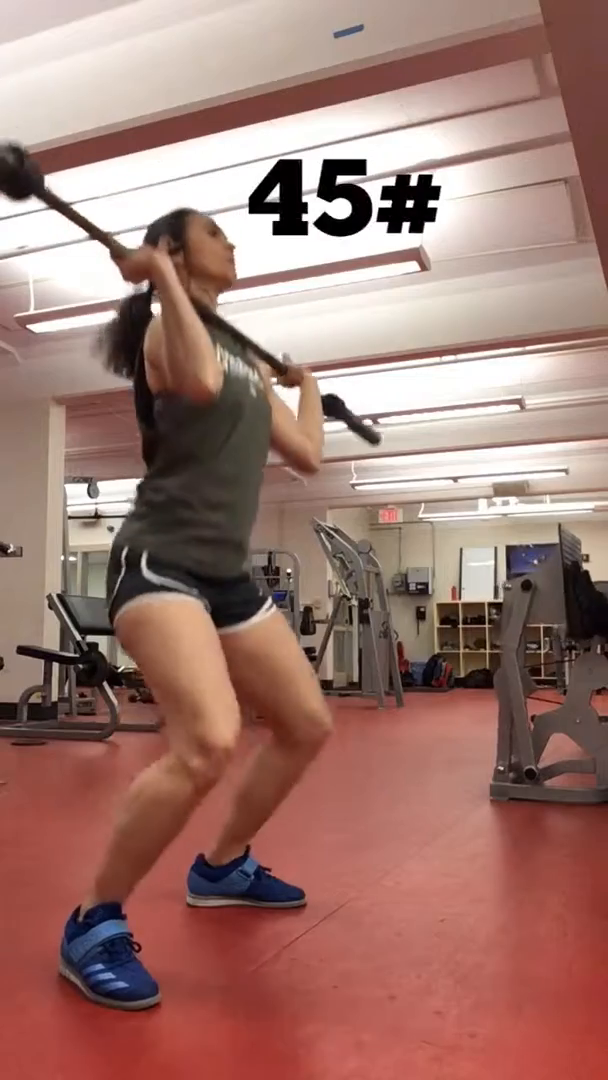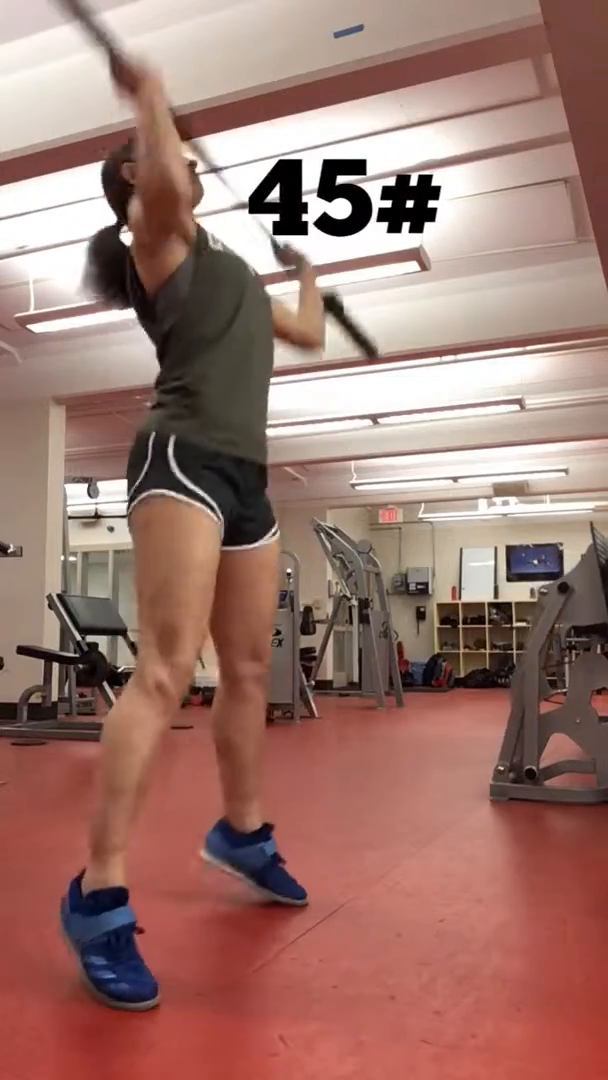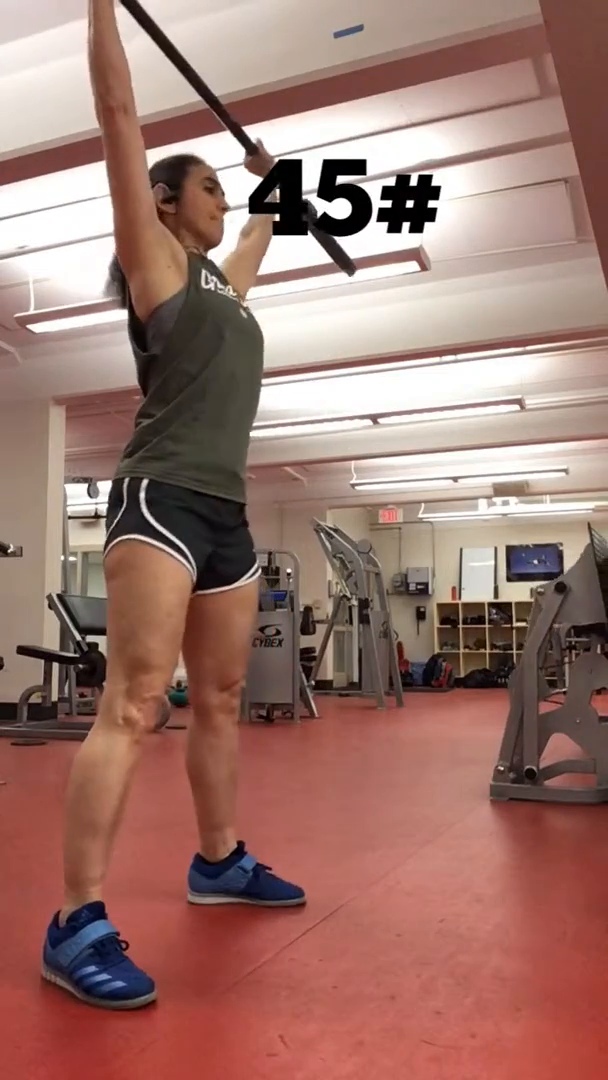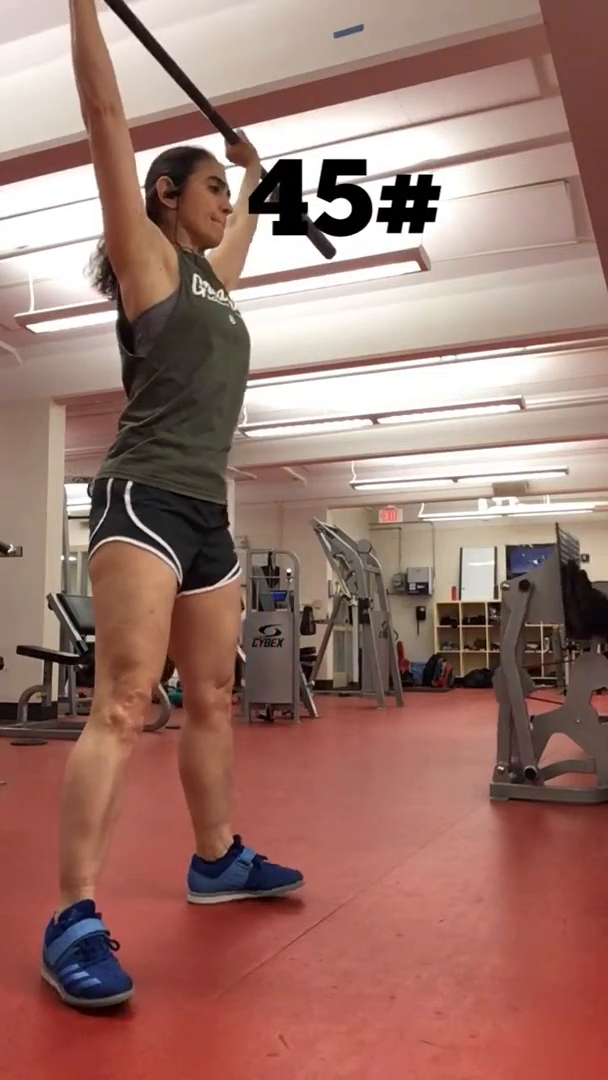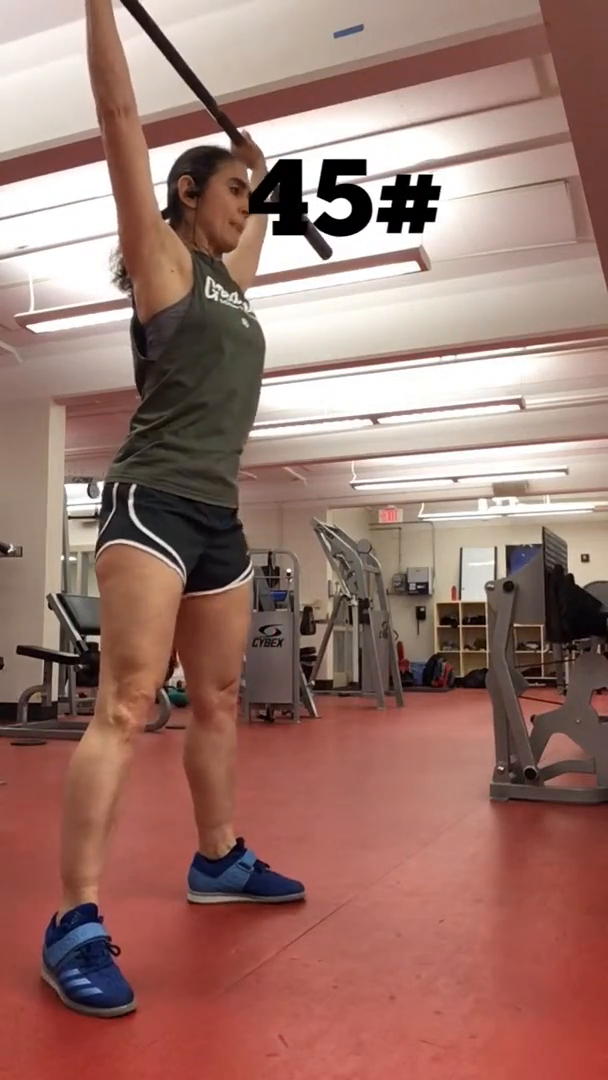
dt=0.5s
person 1, frame 1
left shoulder: (247, 364)
right shoulder: (168, 332)
left elbow: (307, 453)
right elbow: (199, 384)
left wrist: (306, 386)
right wrist: (163, 280)
left hip: (226, 576)
right hip: (160, 566)
left knee: (307, 726)
right knee: (207, 743)
left ankle: (222, 865)
right ankle: (93, 923)
person 1, frame 2
left shoulder: (223, 262)
right shoulder: (159, 228)
left elbow: (303, 334)
right elbow: (166, 174)
left wrist: (307, 276)
right wrist: (148, 94)
left hip: (244, 476)
right hip: (184, 458)
left knee: (249, 673)
right knee: (166, 671)
left ankle: (242, 834)
right ankle: (97, 899)
person 1, frame 3
left shoulder: (221, 284)
right shoulder: (156, 258)
left elbow: (259, 238)
right elbow: (118, 116)
left wrist: (270, 185)
left hip: (225, 513)
right hip: (162, 502)
left knee: (219, 704)
right knee: (133, 707)
left ankle: (219, 861)
right ankle: (77, 925)
person 1, frame 4
left shoulder: (212, 278)
right shoulder: (145, 254)
left elbow: (245, 227)
right elbow: (105, 119)
left wrist: (253, 171)
left hip: (205, 515)
right hip: (143, 503)
left knee: (212, 702)
right knee: (122, 709)
left ankle: (218, 860)
right ankle: (73, 924)
person 1, frame 5
left shoulder: (228, 279)
right shoulder: (162, 258)
left elbow: (253, 221)
right elbow: (120, 117)
left wrist: (260, 170)
left hip: (217, 515)
right hip: (153, 505)
left knee: (217, 704)
right knee: (125, 708)
left ankle: (219, 859)
right ankle: (74, 925)
